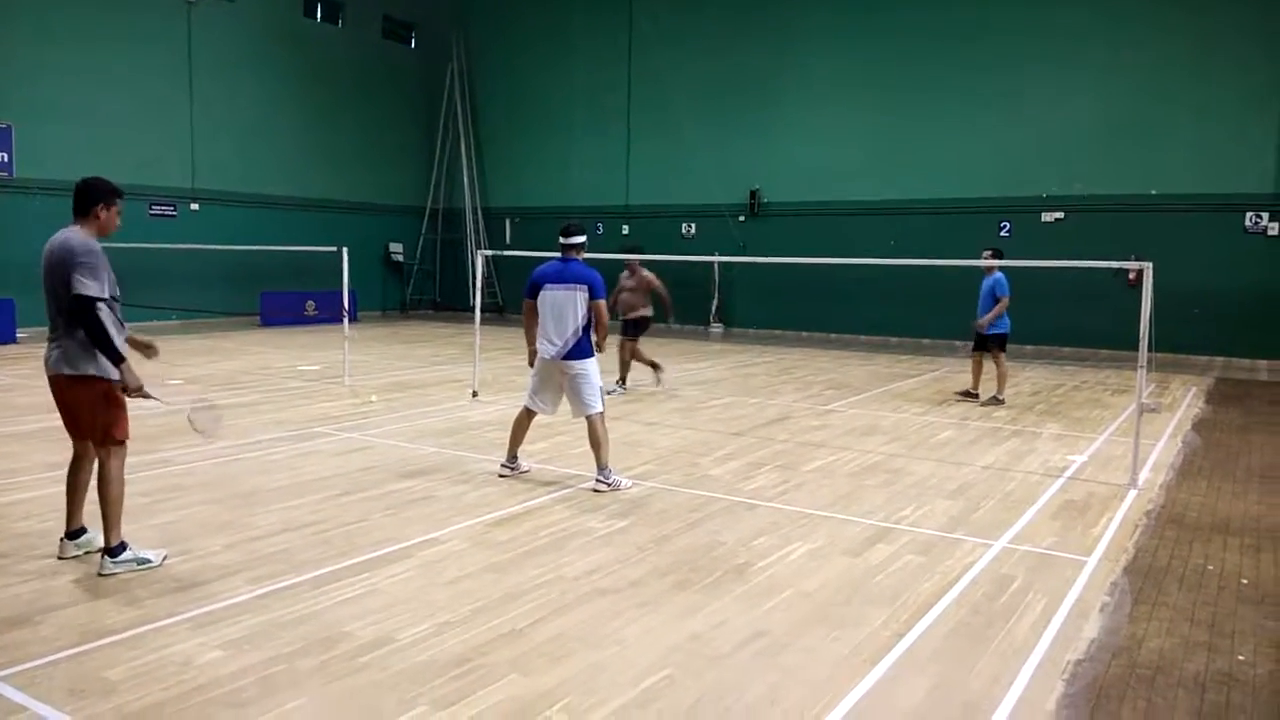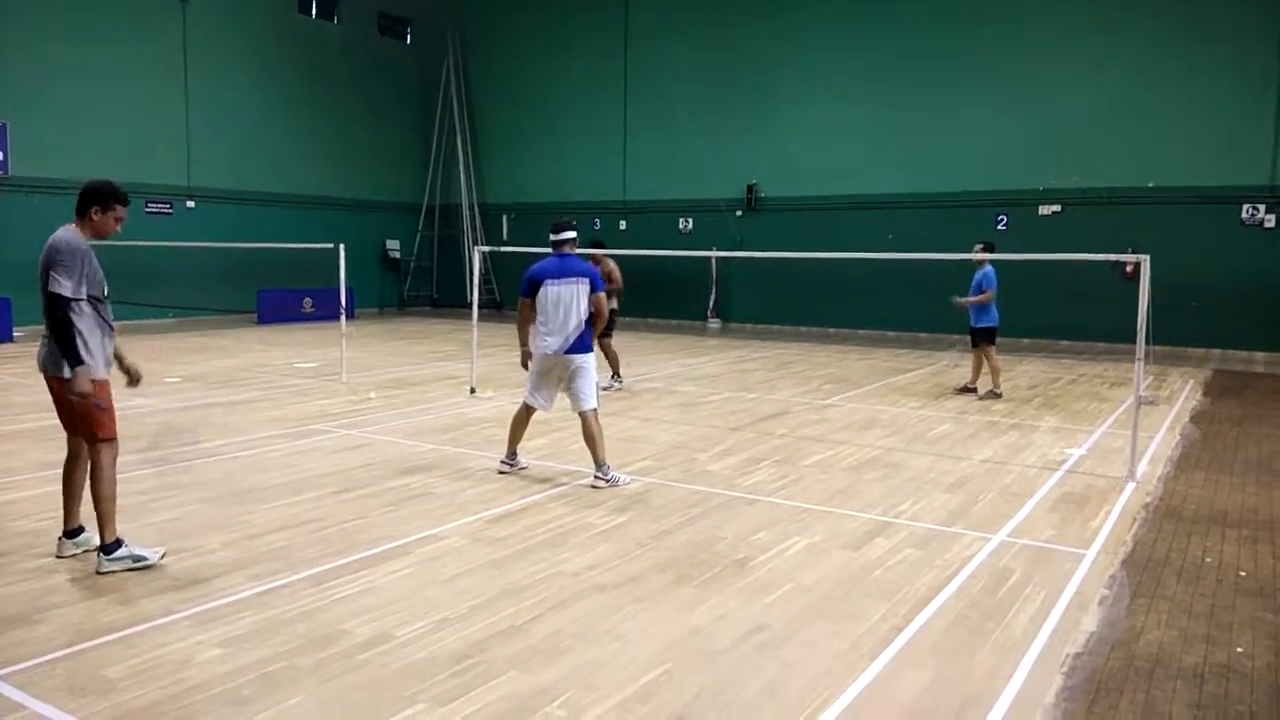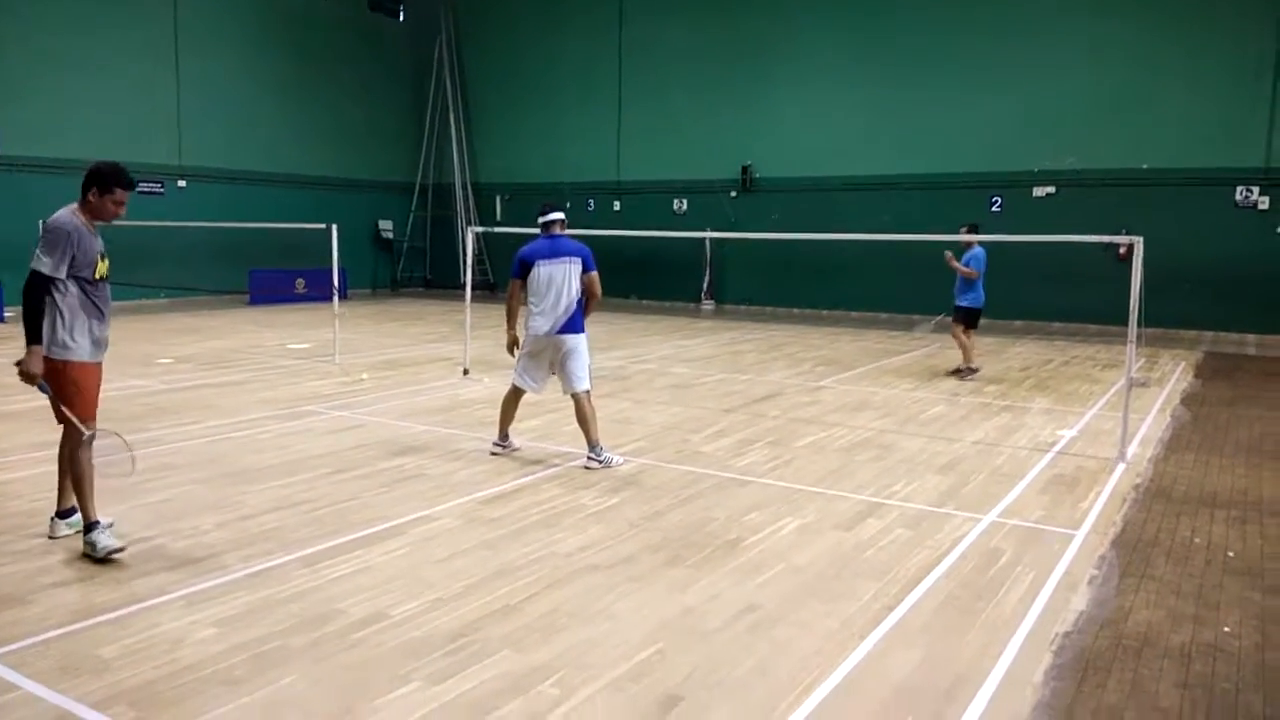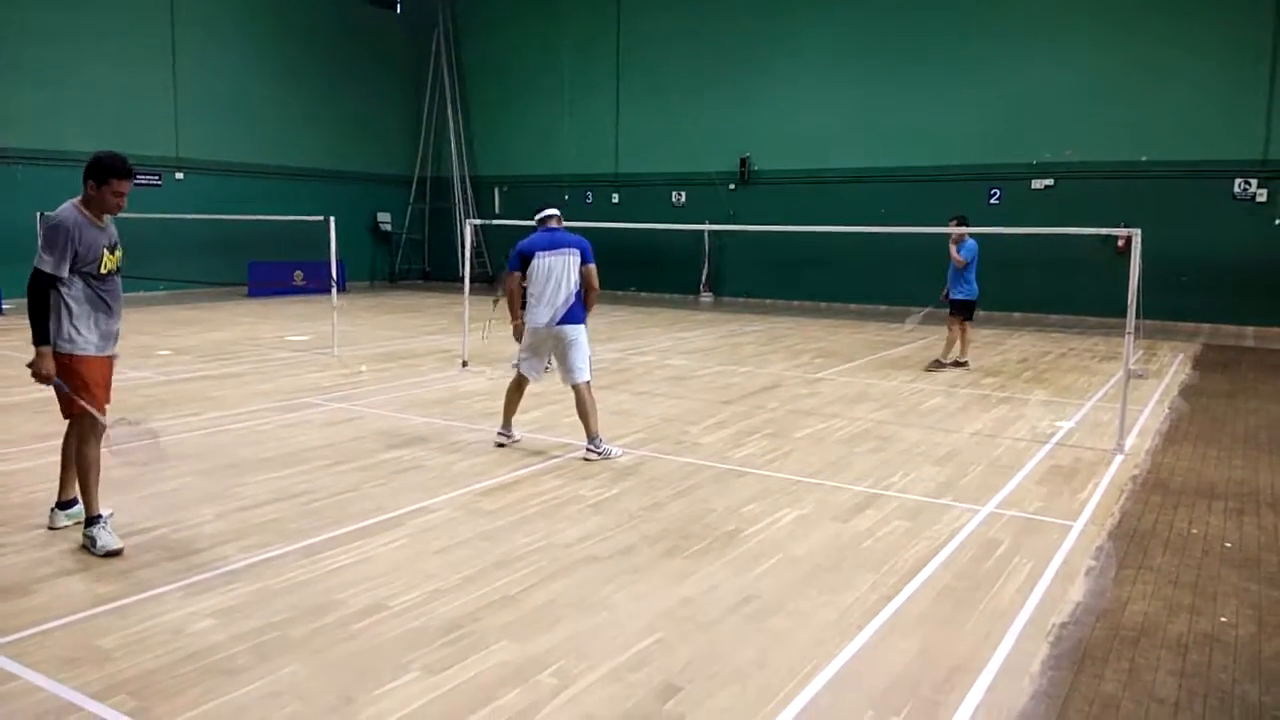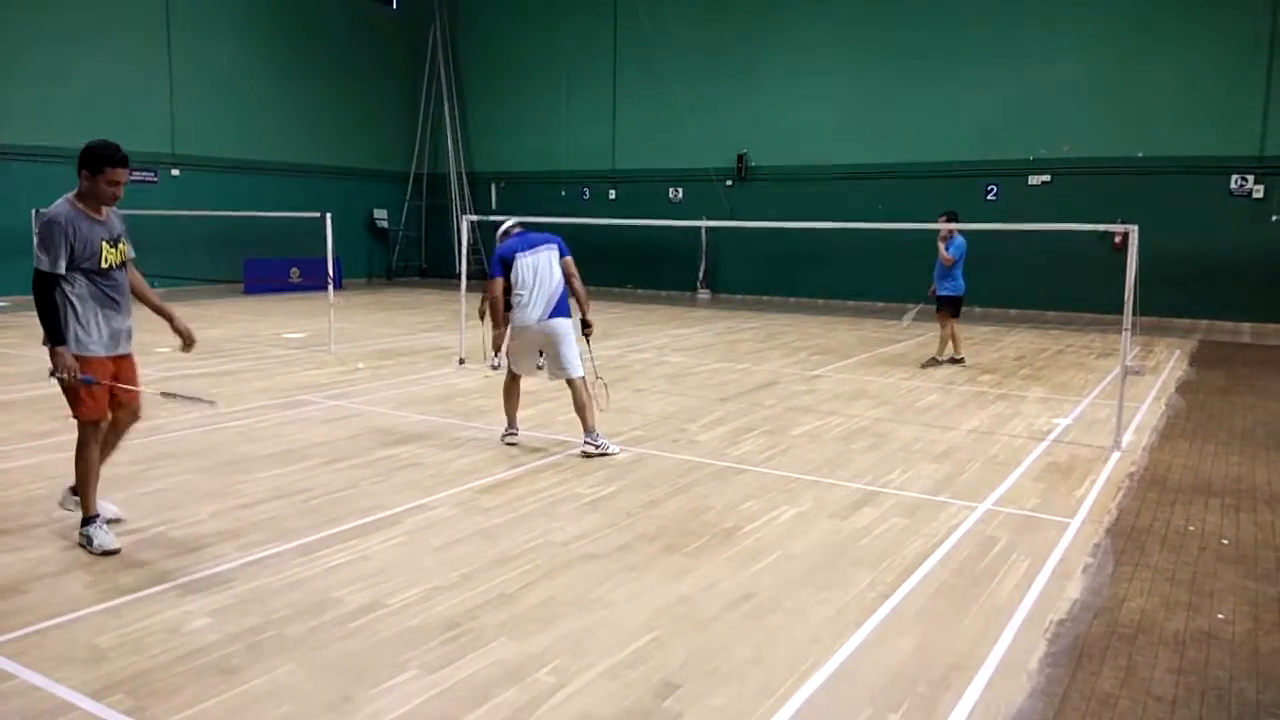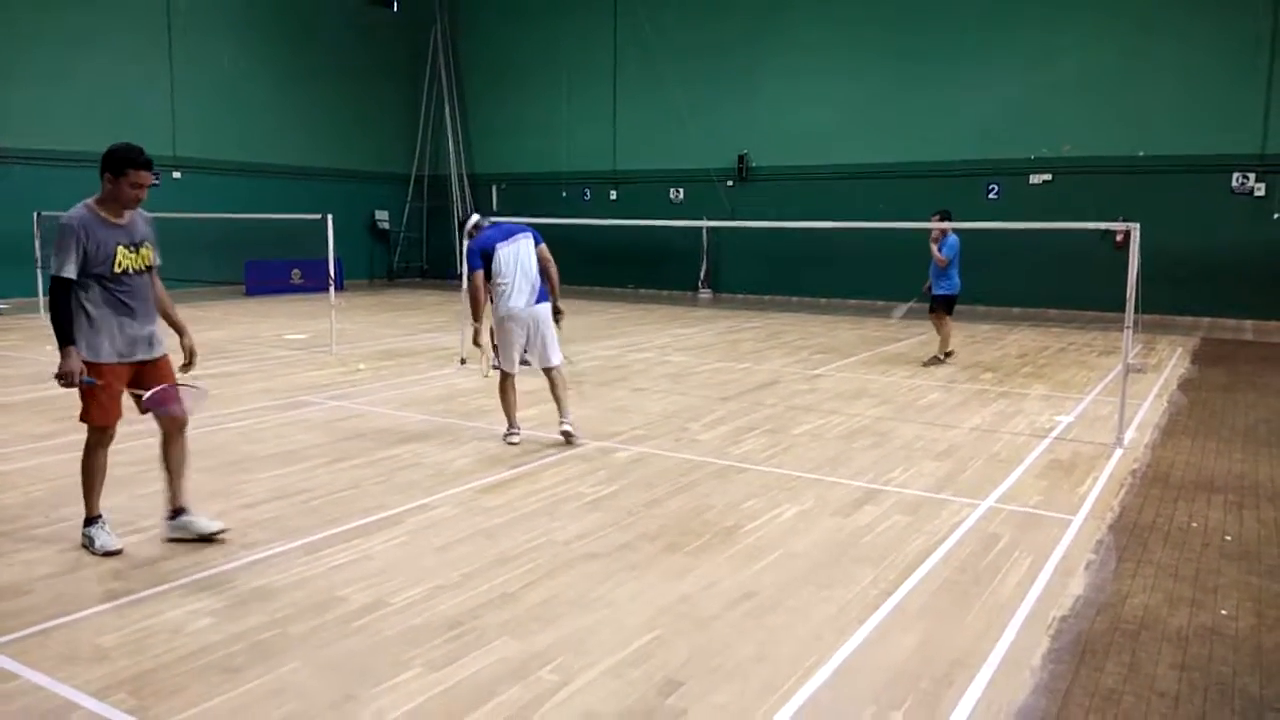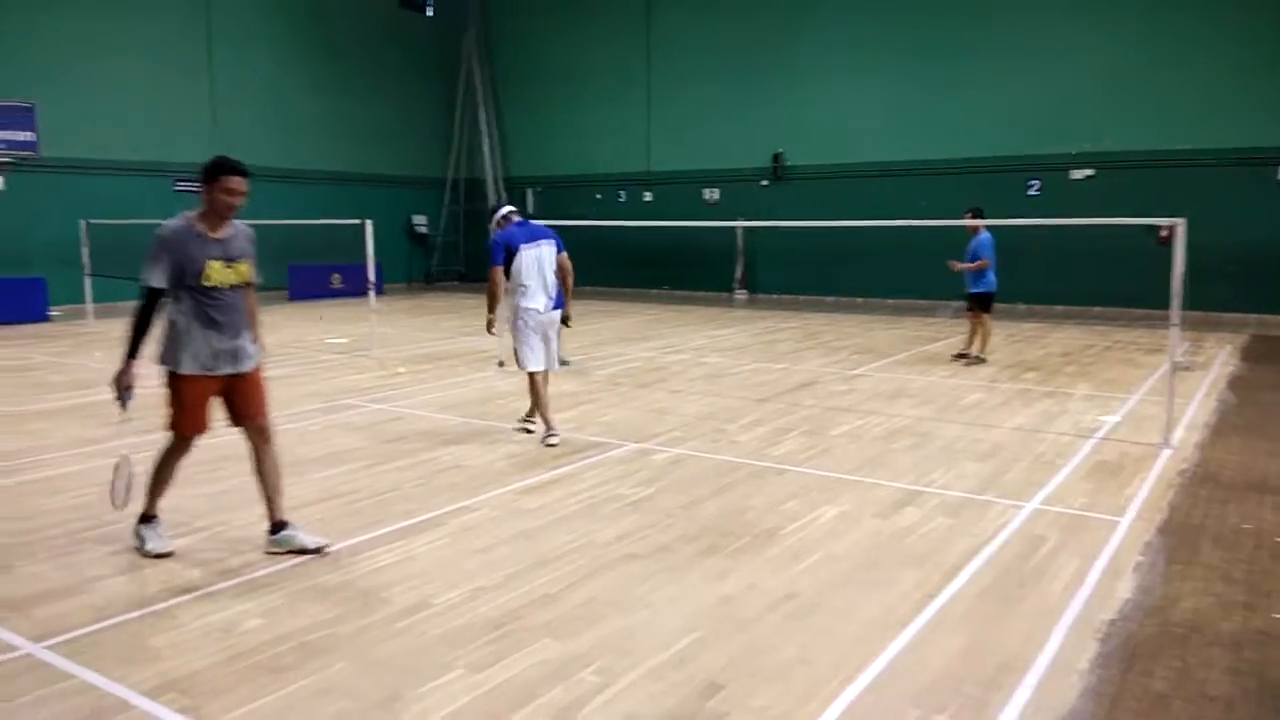
dt=0.3s
person 1, frame 1
left shoulder: (59, 244)
right shoulder: (86, 248)
right elbow: (87, 314)
left wrist: (128, 339)
right wrist: (122, 364)
left hip: (63, 365)
right hip: (89, 369)
left knee: (85, 450)
right knee: (111, 453)
left ankle: (74, 535)
right ankle: (115, 551)
person 1, frame 2
left shoulder: (74, 246)
right shoulder: (70, 247)
right elbow: (58, 312)
left wrist: (119, 359)
right wrist: (79, 370)
left hip: (80, 367)
right hip: (76, 370)
left knee: (81, 446)
right knee: (104, 448)
left ankle: (72, 533)
right ankle: (112, 548)
person 1, frame 3
left shoulder: (90, 231)
right shoulder: (64, 228)
right elbow: (35, 289)
right wrist: (34, 350)
left hip: (87, 348)
right hip: (67, 350)
left knee: (76, 431)
right knee: (81, 432)
left ankle: (65, 514)
right ankle: (92, 529)
person 1, frame 4
left shoulder: (107, 225)
right shoulder: (64, 224)
right elbow: (39, 287)
left wrist: (114, 337)
right wrist: (43, 350)
left hip: (101, 343)
right hip: (73, 346)
left knee: (83, 425)
right knee: (90, 425)
left ankle: (67, 504)
right ankle: (93, 523)
person 1, frame 5
left shoulder: (112, 217)
right shoulder: (59, 220)
left elbow: (128, 274)
right elbow: (44, 287)
left wrist: (171, 318)
right wrist: (60, 349)
left hip: (117, 341)
right hip: (83, 347)
left knee: (125, 416)
right knee: (94, 426)
left ankle: (80, 490)
right ankle: (90, 522)
person 1, frame 6
left shoulder: (141, 222)
right shoulder: (76, 225)
right elbow: (60, 293)
left wrist: (182, 331)
right wrist: (68, 352)
left hip: (148, 346)
right hip: (100, 351)
left knee: (175, 421)
right knee: (102, 433)
left ankle: (179, 515)
right ankle: (93, 522)
person 1, frame 7
left shoulder: (244, 235)
right shoulder: (173, 236)
right elbow: (150, 301)
left wrist: (256, 345)
right wrist: (129, 362)
left hip: (241, 359)
right hip: (191, 362)
left knee: (262, 434)
right knee: (183, 440)
left ankle: (279, 529)
right ankle: (147, 521)
person 2, frame 1
left shoulder: (539, 273)
right shoulder: (591, 276)
left elbow: (528, 314)
right elbow: (602, 320)
left wrist: (531, 346)
right wrist: (600, 340)
left hip: (546, 355)
right hip: (579, 358)
left knee: (529, 409)
right knee: (595, 415)
left ankle: (510, 462)
right ankle: (604, 475)
person 2, frame 2
left shoulder: (535, 271)
right shoulder: (588, 271)
left elbow: (524, 313)
right elbow: (602, 313)
left wrist: (524, 347)
right wrist: (591, 335)
left hip: (545, 351)
right hip: (579, 352)
left knee: (528, 405)
right knee: (588, 411)
left ankle: (509, 458)
right ankle: (602, 472)
person 2, frame 3
left shoulder: (525, 253)
right shoulder: (581, 251)
left elbow: (513, 296)
right elbow: (595, 293)
left wrist: (511, 331)
left hip: (536, 333)
right hip: (571, 333)
left knee: (517, 387)
right knee: (580, 393)
left ankle: (502, 440)
right ankle: (595, 453)
person 2, frame 4
left shoulder: (524, 246)
right shoulder: (580, 243)
left elbow: (512, 288)
right elbow: (592, 287)
left wrist: (516, 320)
right wrist: (582, 316)
left hip: (536, 324)
right hip: (570, 325)
left knee: (521, 377)
right knee: (581, 384)
left ankle: (506, 431)
right ankle: (594, 444)
person 2, frame 5
left shoulder: (501, 251)
right shoulder: (553, 241)
left elbow: (495, 296)
right elbow: (573, 278)
left wrist: (499, 328)
right wrist: (585, 315)
left hip: (523, 321)
right hip: (557, 319)
left knee: (514, 374)
right knee: (576, 379)
left ankle: (511, 429)
right ankle: (591, 438)
person 2, frame 6
left shoulder: (477, 244)
right shoulder: (525, 230)
left elbow: (477, 287)
right elbow: (549, 264)
left wrist: (477, 324)
right wrist: (556, 300)
left hip: (508, 312)
right hip: (539, 307)
left knee: (508, 373)
right knee: (552, 366)
left ankle: (513, 429)
right ankle: (565, 420)
person 2, frame 7
left shoulder: (501, 239)
right shoulder: (549, 234)
left elbow: (496, 282)
right elbow: (567, 271)
left wrist: (491, 314)
right wrist: (567, 305)
left hip: (526, 312)
right hip: (552, 310)
left knee: (535, 372)
right knee: (543, 369)
left ankle: (550, 429)
right ankle: (531, 418)
